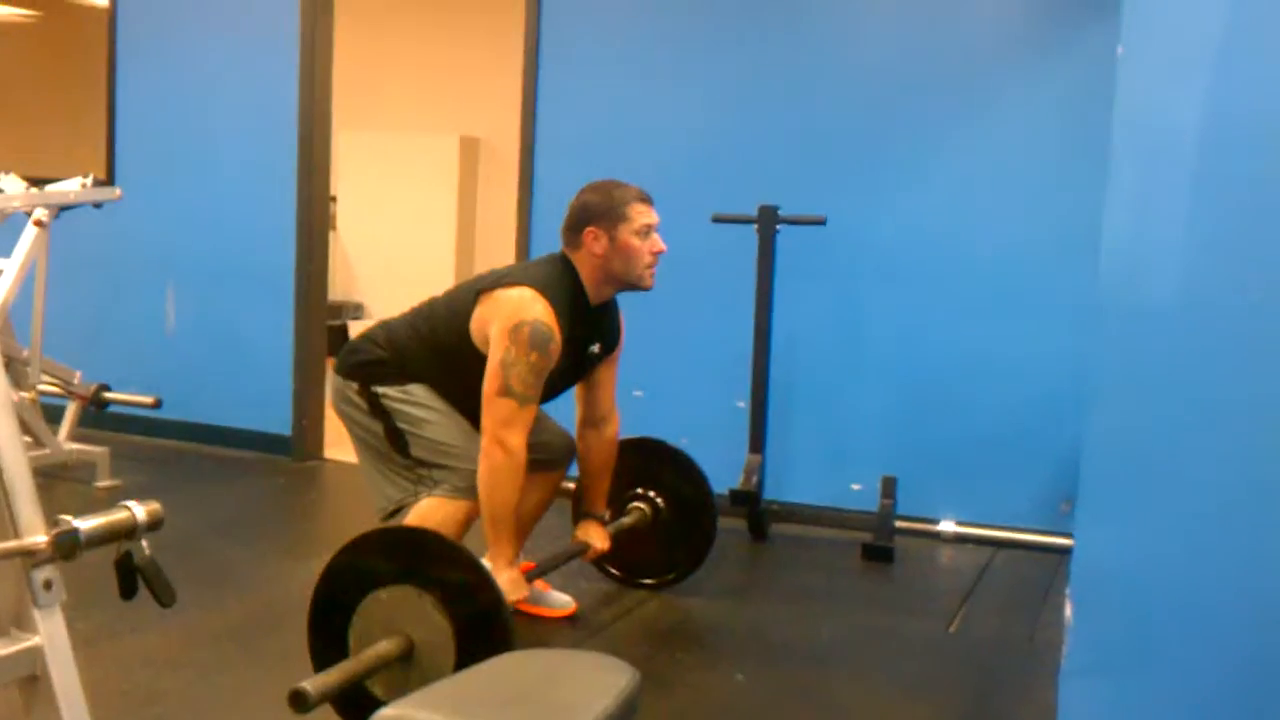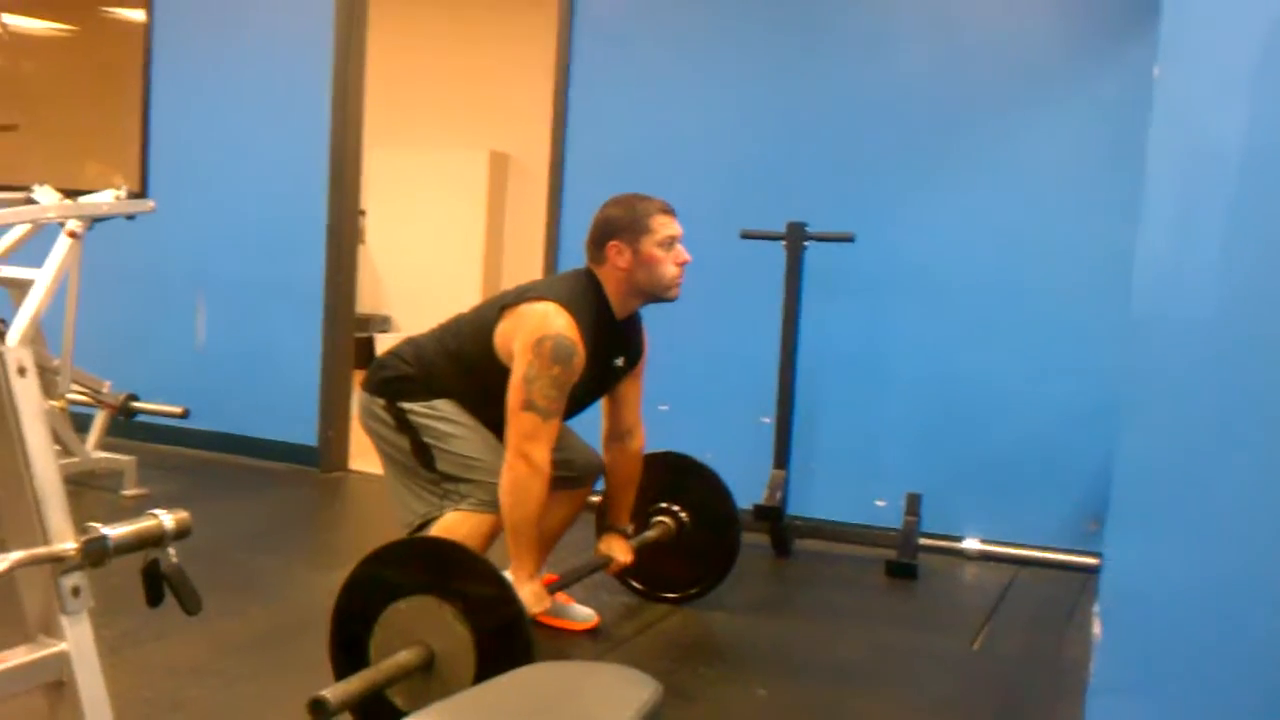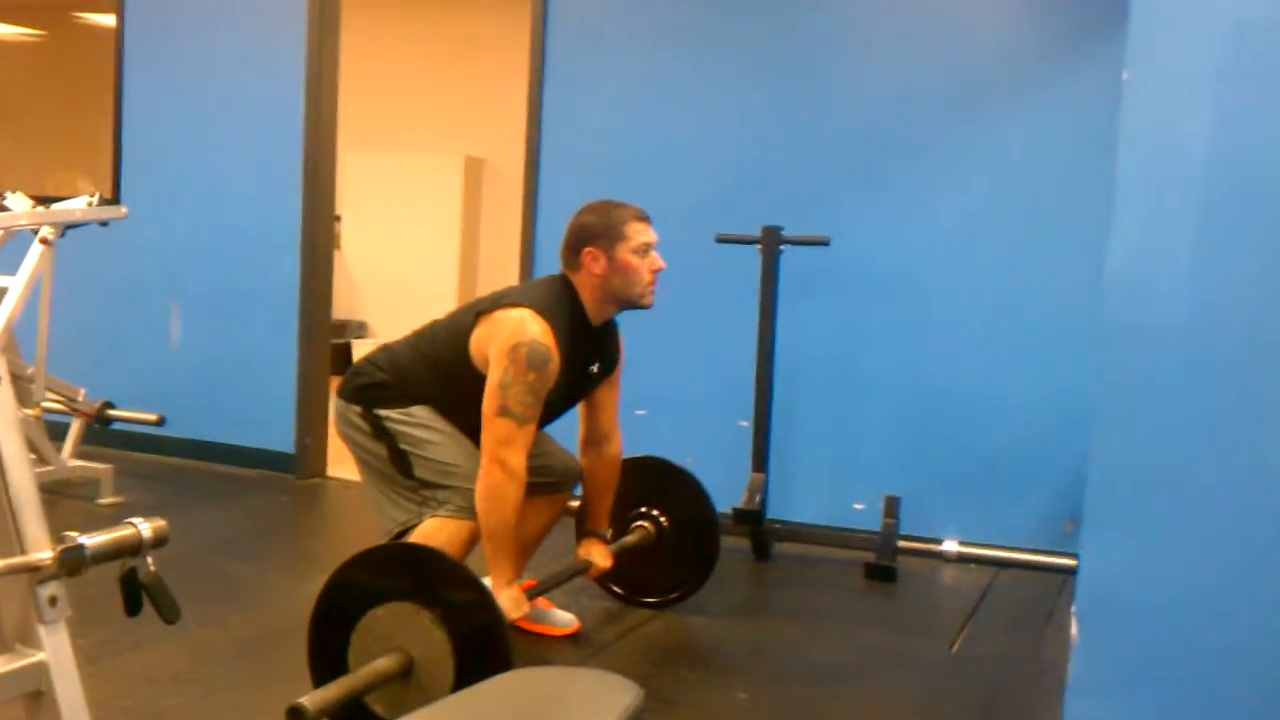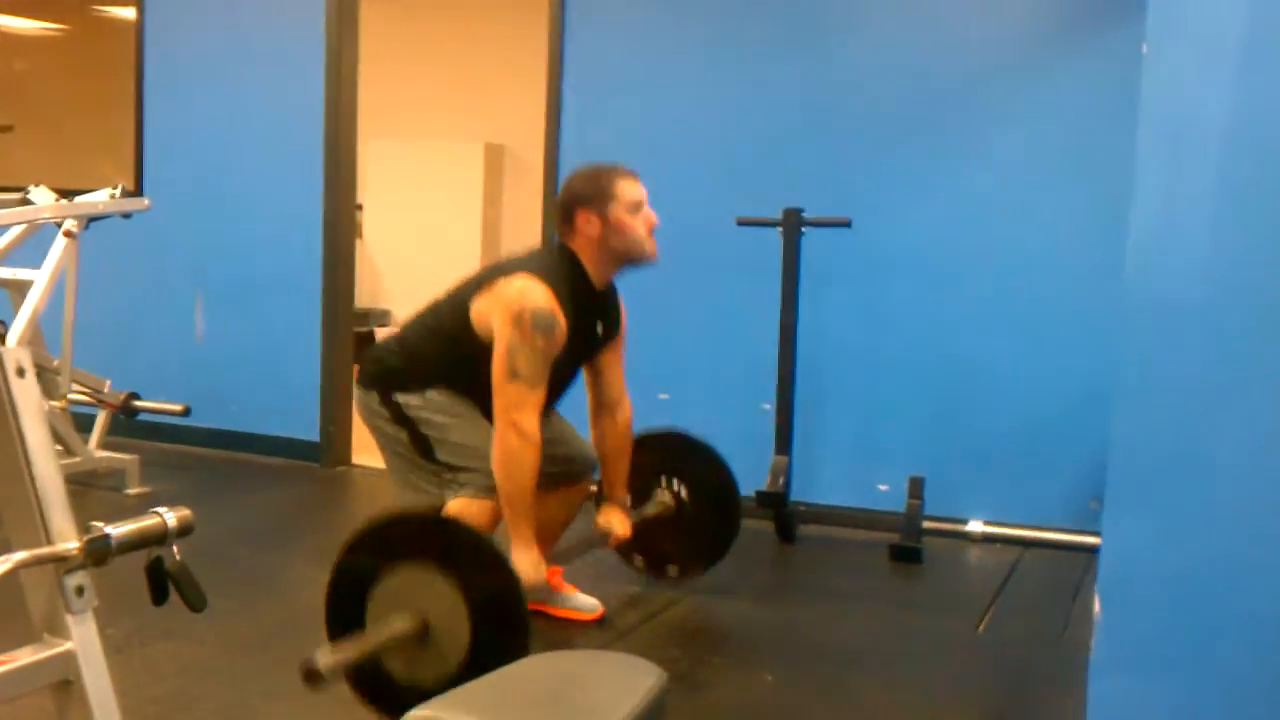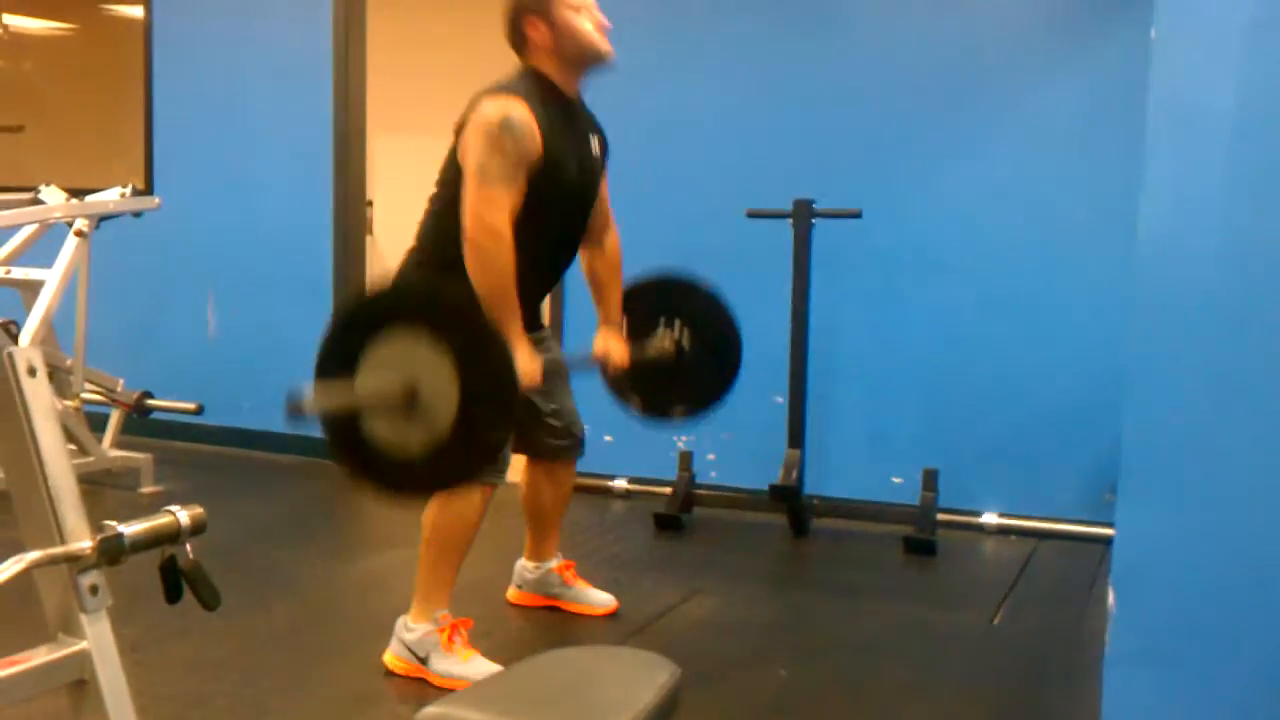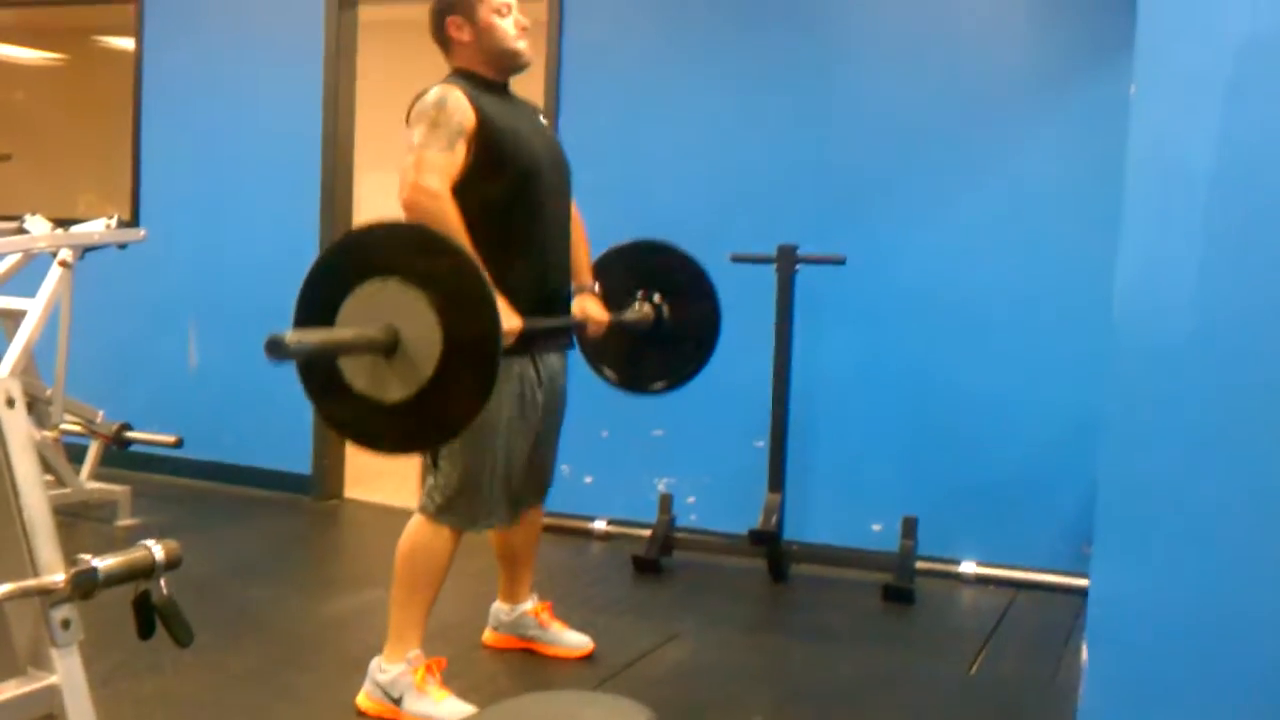
dt=0.4s
person 1, frame 1
left shoulder: (605, 317)
right shoulder: (533, 313)
left elbow: (599, 422)
right elbow: (501, 445)
left wrist: (594, 516)
right wrist: (502, 563)
left hip: (445, 380)
right hip: (381, 377)
left knee: (554, 450)
right knee: (462, 479)
left ankle: (501, 577)
person 1, frame 2
left shoulder: (628, 331)
right shoulder: (556, 328)
left elbow: (625, 436)
right elbow: (525, 459)
left wrist: (617, 529)
right wrist: (523, 576)
left hip: (473, 398)
right hip: (408, 394)
left knee: (580, 468)
right knee: (488, 493)
left ankle: (525, 590)
person 1, frame 3
left shoulder: (605, 337)
right shoulder: (532, 335)
left elbow: (602, 442)
right elbow: (501, 466)
left wrist: (596, 533)
right wrist: (502, 582)
left hip: (450, 405)
right hip: (384, 401)
left knee: (559, 474)
right knee: (466, 500)
left ankle: (507, 596)
person 1, frame 4
left shoulder: (605, 304)
right shoulder: (536, 301)
left elbow: (612, 407)
right elbow: (516, 430)
left wrist: (615, 501)
right wrist: (521, 544)
left hip: (470, 388)
right hip: (403, 388)
left knee: (575, 463)
right knee: (486, 484)
left ankle: (532, 580)
person 1, frame 5
left shoulder: (586, 127)
right shoulder: (511, 114)
left elbow: (600, 233)
right elbow: (486, 227)
left wrist: (611, 327)
right wrist: (509, 346)
left hip: (509, 312)
left knee: (562, 439)
left ankle: (540, 571)
right ankle: (420, 631)
person 1, frame 6
left shoulder: (525, 114)
right shoulder: (449, 103)
left elbow: (561, 205)
right elbow: (421, 191)
left wrist: (586, 290)
right wrist: (484, 299)
left hip: (541, 333)
left knee: (528, 488)
right knee: (456, 499)
left ankle: (515, 611)
